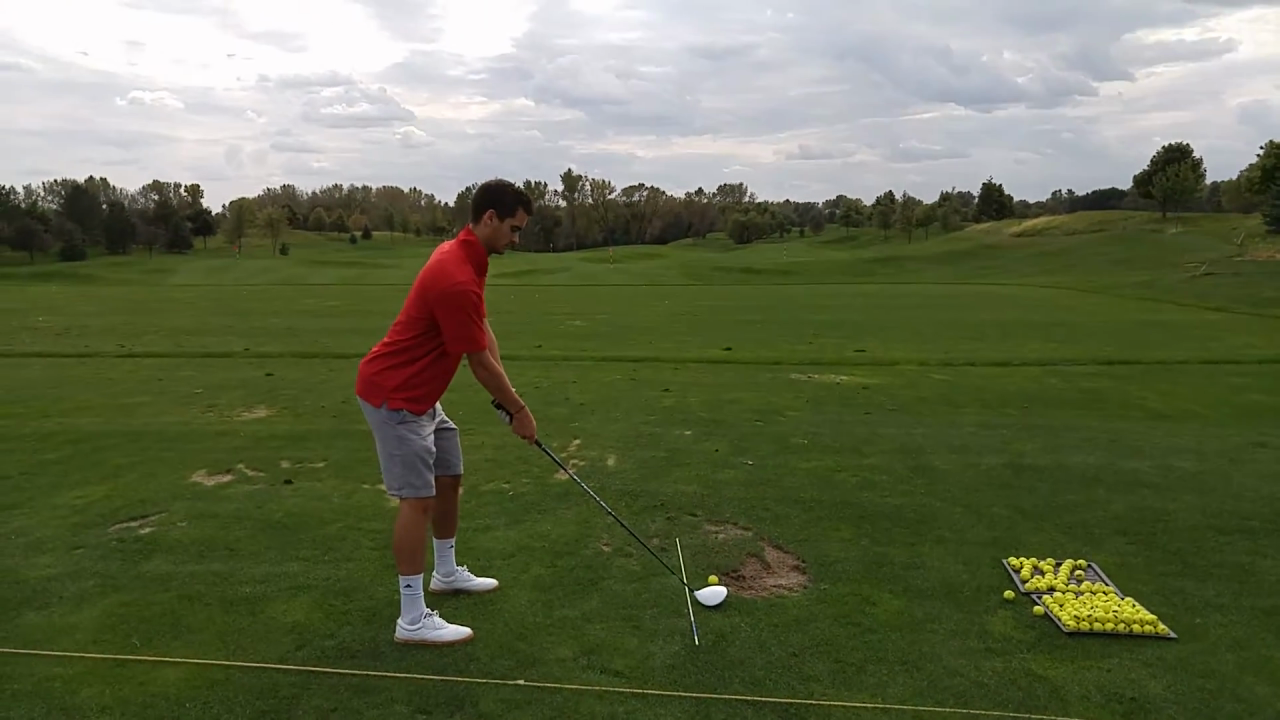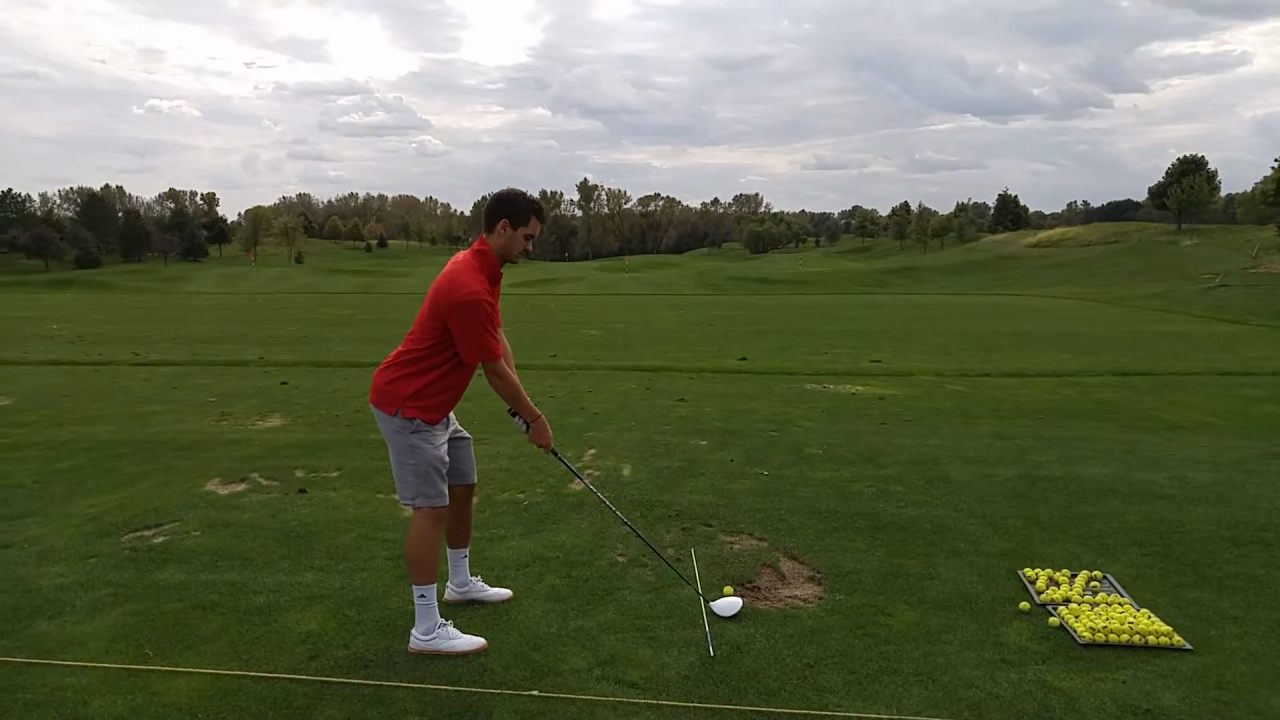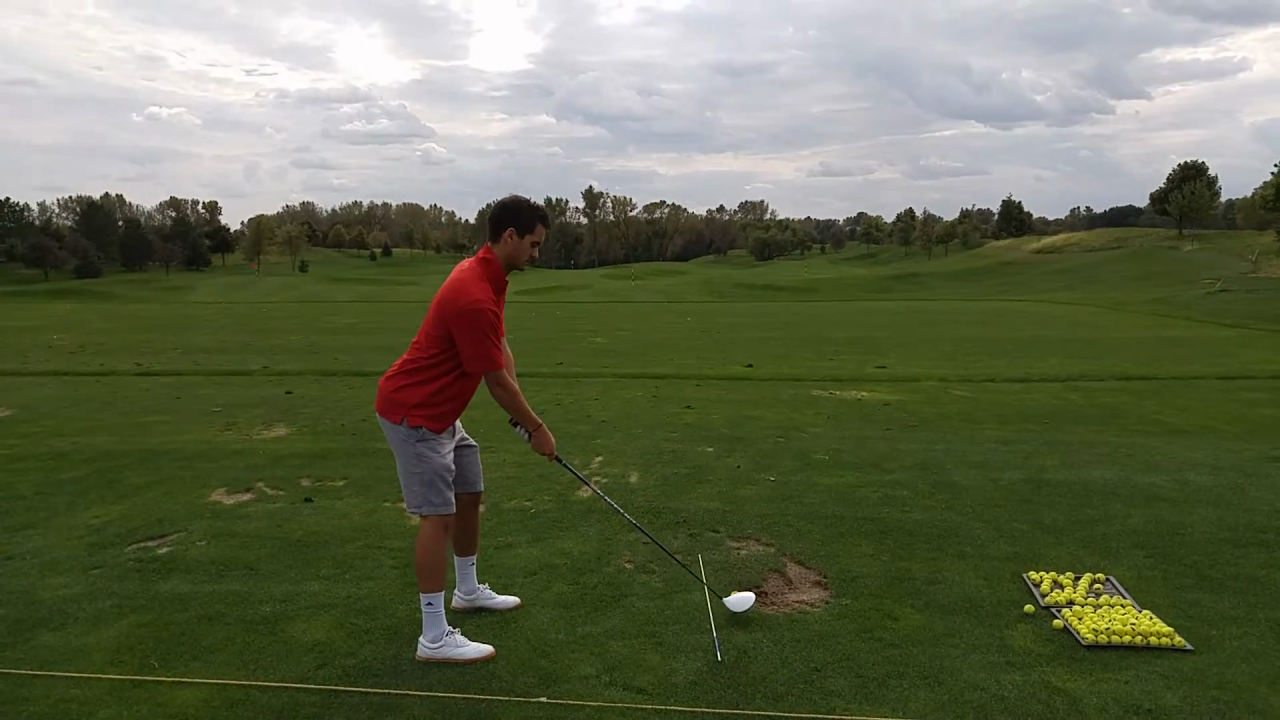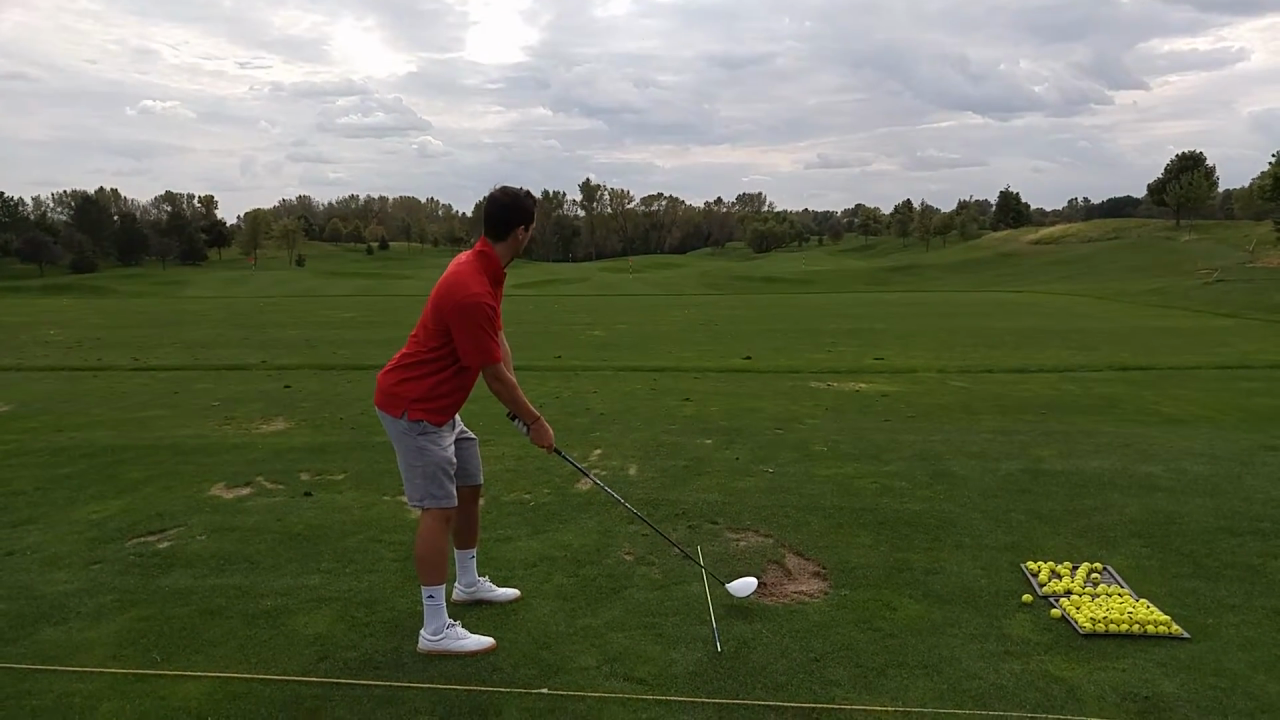
dt=0.5s
person 1, frame 1
left shoulder: (465, 255)
right shoulder: (456, 279)
left elbow: (483, 330)
right elbow: (479, 362)
left wrist: (506, 392)
right wrist: (518, 410)
left hip: (419, 392)
right hip: (394, 396)
left knee: (448, 479)
right knee: (416, 498)
left ankle: (447, 572)
right ankle: (413, 619)
person 1, frame 2
left shoulder: (482, 267)
right shoulder: (468, 288)
left elbow: (498, 340)
right elbow: (495, 370)
left wrist: (521, 403)
right wrist: (534, 419)
left hip: (432, 402)
right hip: (407, 405)
left knee: (461, 488)
right knee: (429, 508)
left ankle: (461, 582)
right ankle: (427, 630)
person 1, frame 3
left shoulder: (486, 274)
right shoulder: (474, 297)
left elbow: (501, 348)
right elbow: (497, 380)
left wrist: (522, 411)
right wrist: (536, 428)
left hip: (438, 409)
right hip: (413, 412)
left knee: (468, 496)
right knee: (437, 515)
left ankle: (468, 590)
right ankle: (434, 637)
person 1, frame 4
left shoulder: (483, 267)
right shoulder: (471, 291)
left elbow: (498, 341)
right elbow: (495, 374)
left wrist: (521, 406)
right wrist: (534, 422)
left hip: (437, 403)
right hip: (413, 407)
left knee: (468, 489)
right knee: (439, 509)
left ankle: (469, 583)
right ankle: (436, 630)
